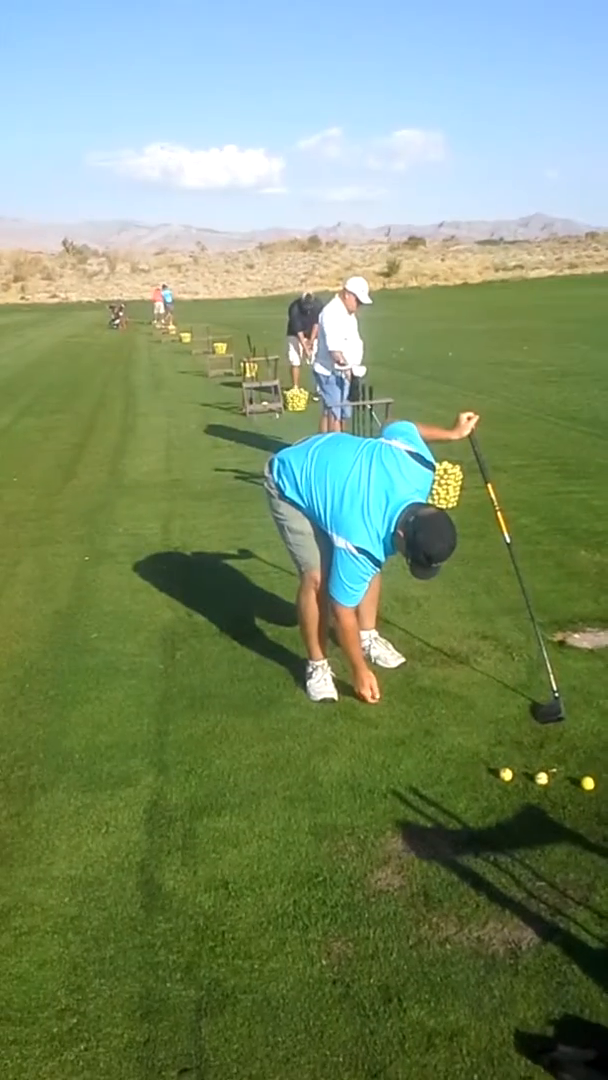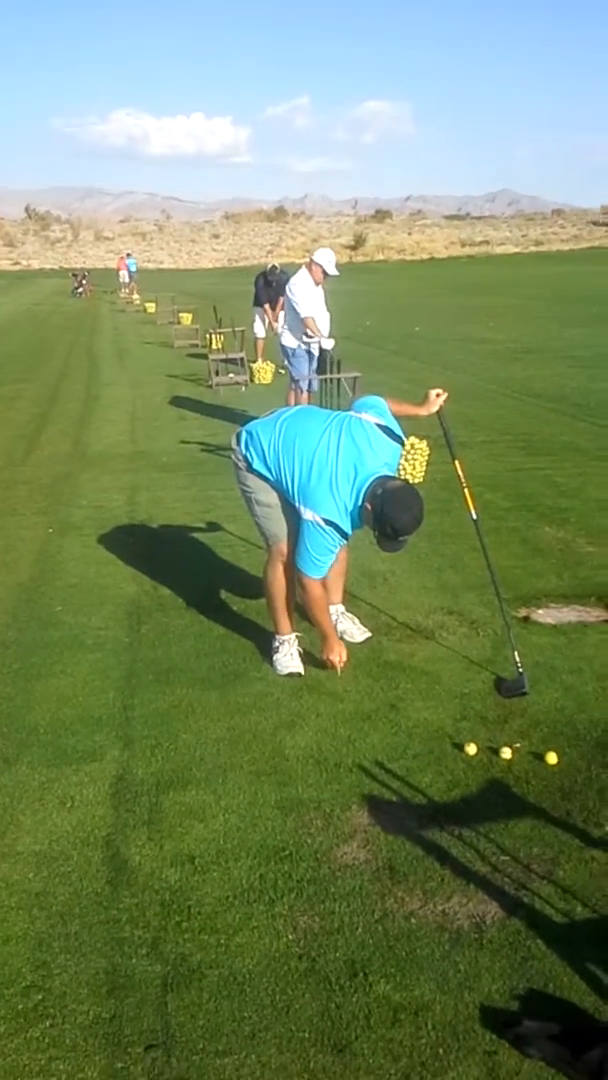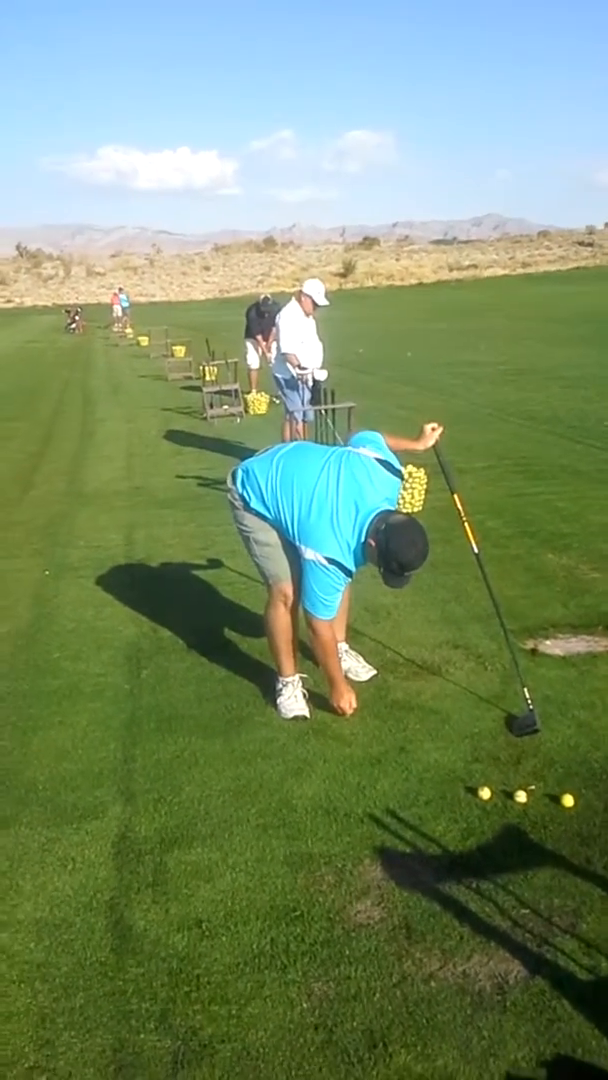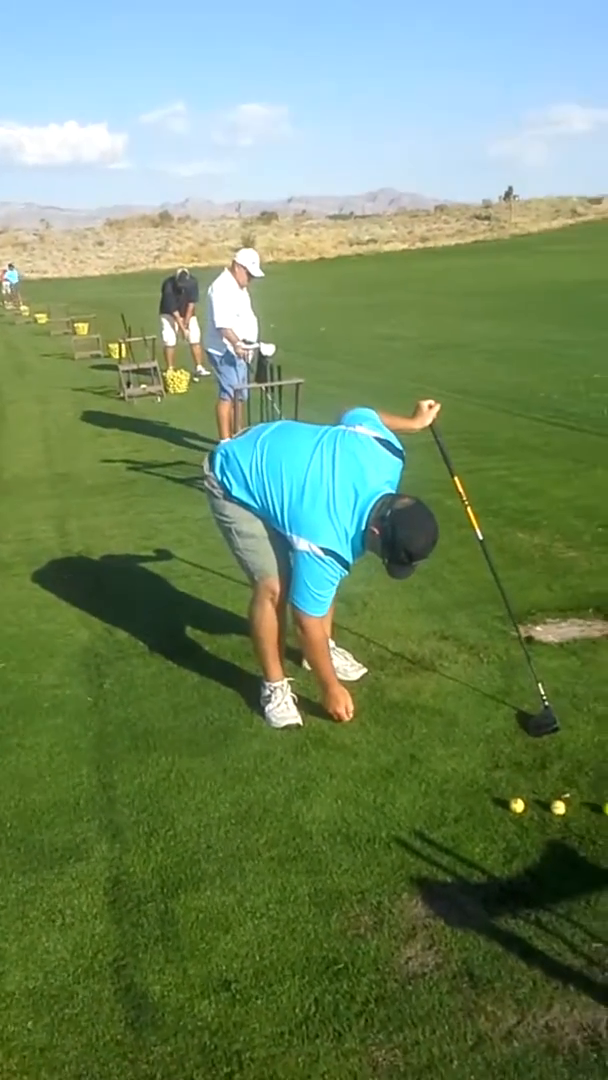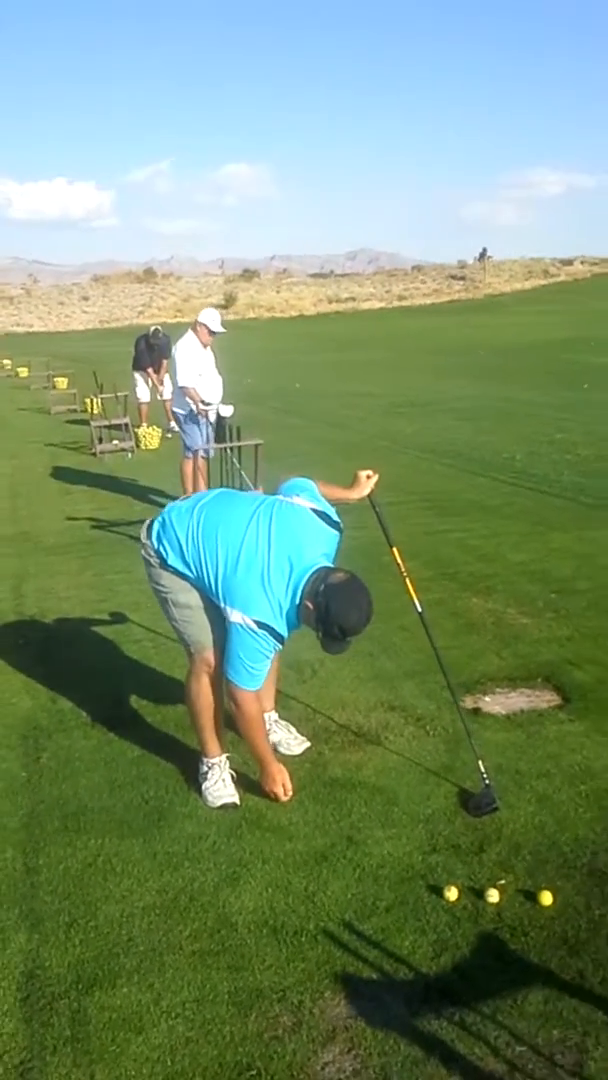
dt=1s
person 1, frame 1
left shoulder: (421, 467)
right shoulder: (360, 542)
left elbow: (399, 428)
right elbow: (342, 610)
left wrist: (453, 432)
right wrist: (360, 672)
left hip: (326, 457)
right hip: (289, 483)
left knee: (370, 564)
right knee: (317, 577)
left ankle: (368, 637)
right ankle: (317, 665)
person 1, frame 2
left shoulder: (389, 442)
right shoulder: (327, 515)
left elbow: (368, 402)
right elbow: (310, 581)
left wrist: (421, 409)
right wrist: (330, 640)
right hip: (257, 456)
left knee: (337, 540)
right knee: (284, 550)
left ankle: (335, 611)
right ankle: (284, 639)
person 1, frame 3
left shoulder: (388, 476)
right shoulder: (330, 553)
left elbow: (365, 438)
right elbow: (319, 625)
left wrist: (417, 443)
right wrist: (338, 686)
right hip: (253, 495)
left knee: (338, 580)
right knee: (286, 591)
left ankle: (339, 650)
right ankle: (287, 682)
person 1, frame 4
left shoulder: (389, 455)
right shoulder: (326, 543)
left elbow: (359, 415)
right elbow: (308, 621)
left wrist: (413, 422)
right wrist: (331, 689)
right hip: (233, 482)
right knee: (273, 586)
left ankle: (325, 648)
right ankle: (274, 687)
person 1, frame 5
left shoulder: (326, 527)
right shoulder: (260, 616)
left elbow: (298, 485)
right elbow: (242, 696)
left wrist: (352, 492)
right wrist: (269, 767)
left hip: (213, 516)
right hip: (170, 551)
right knee: (209, 658)
left ankle: (267, 719)
right ankle: (212, 762)
